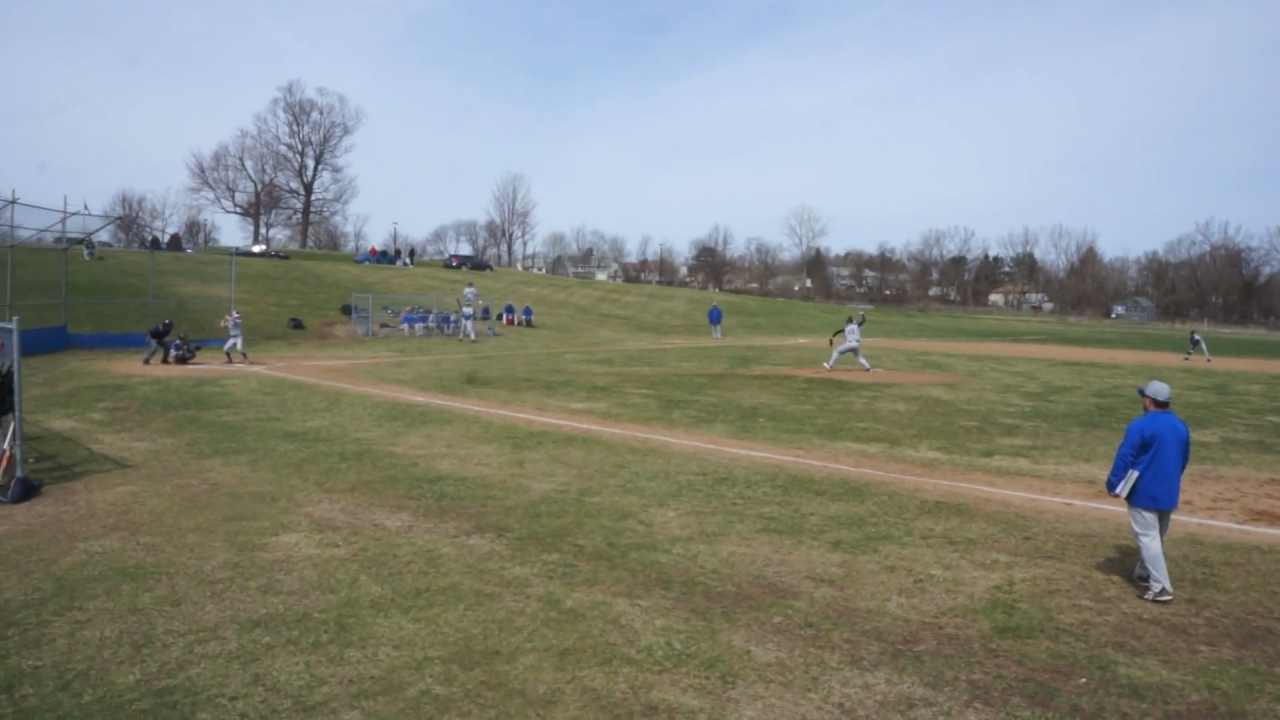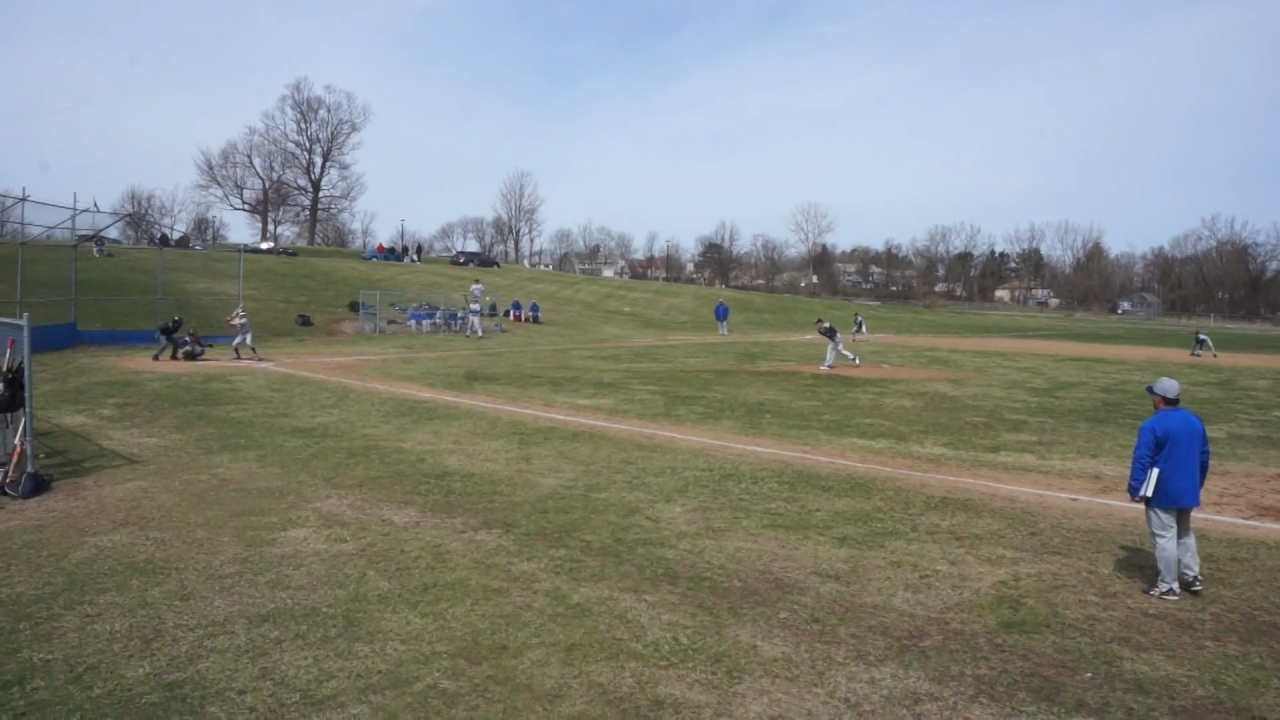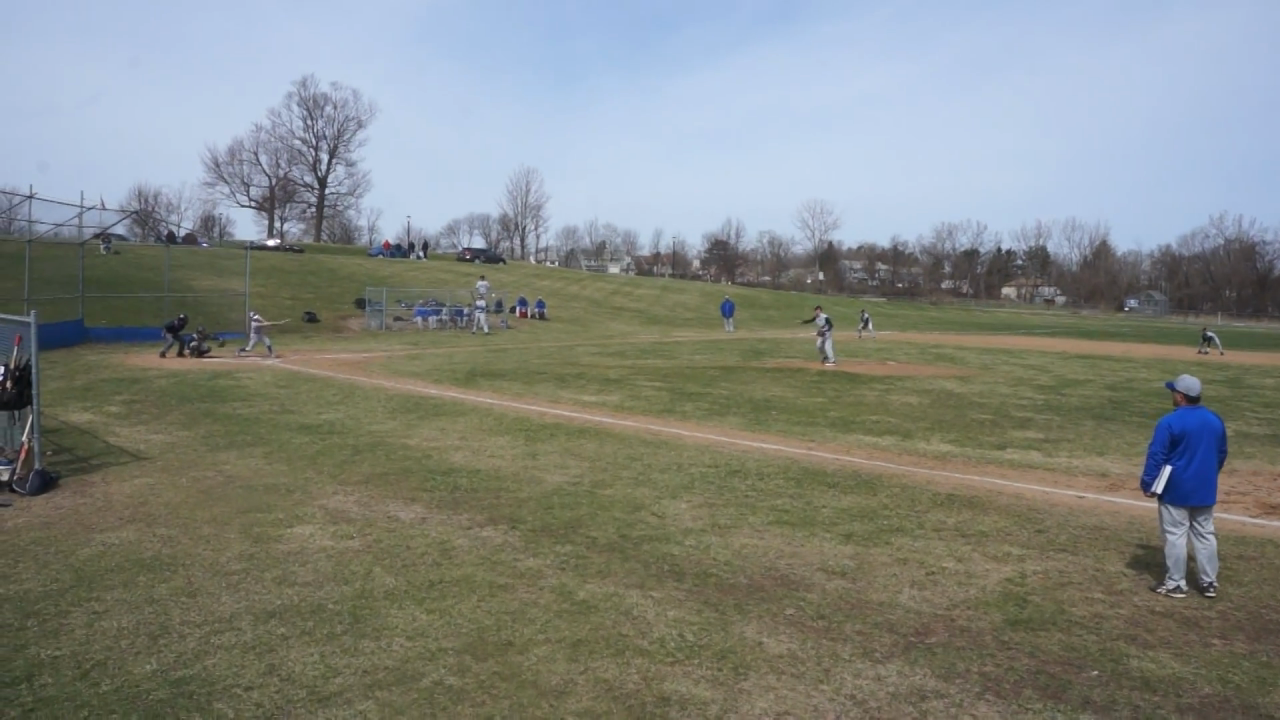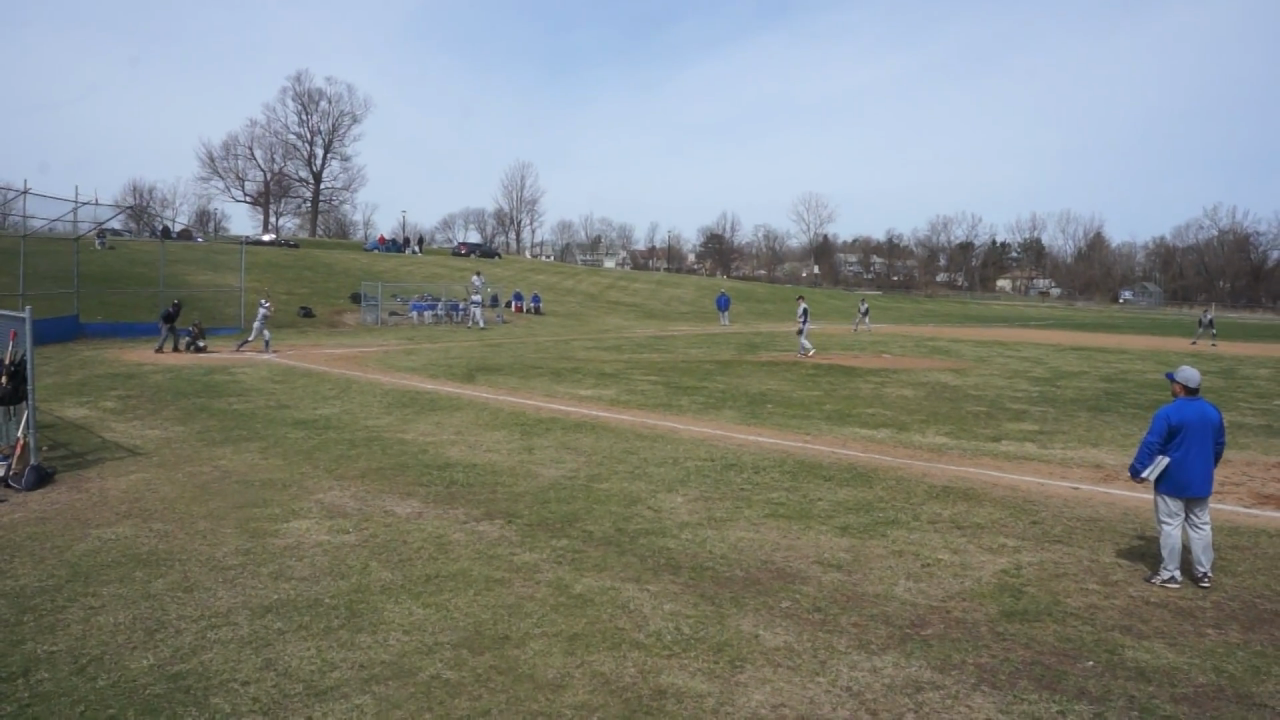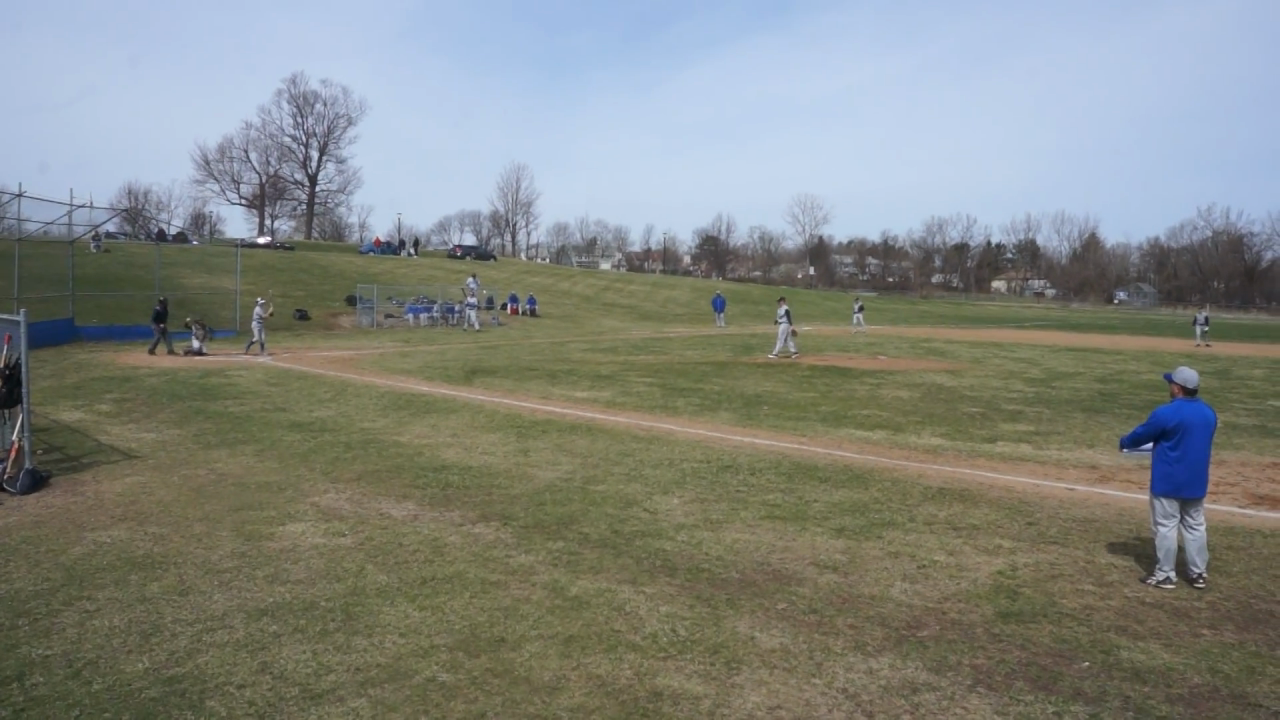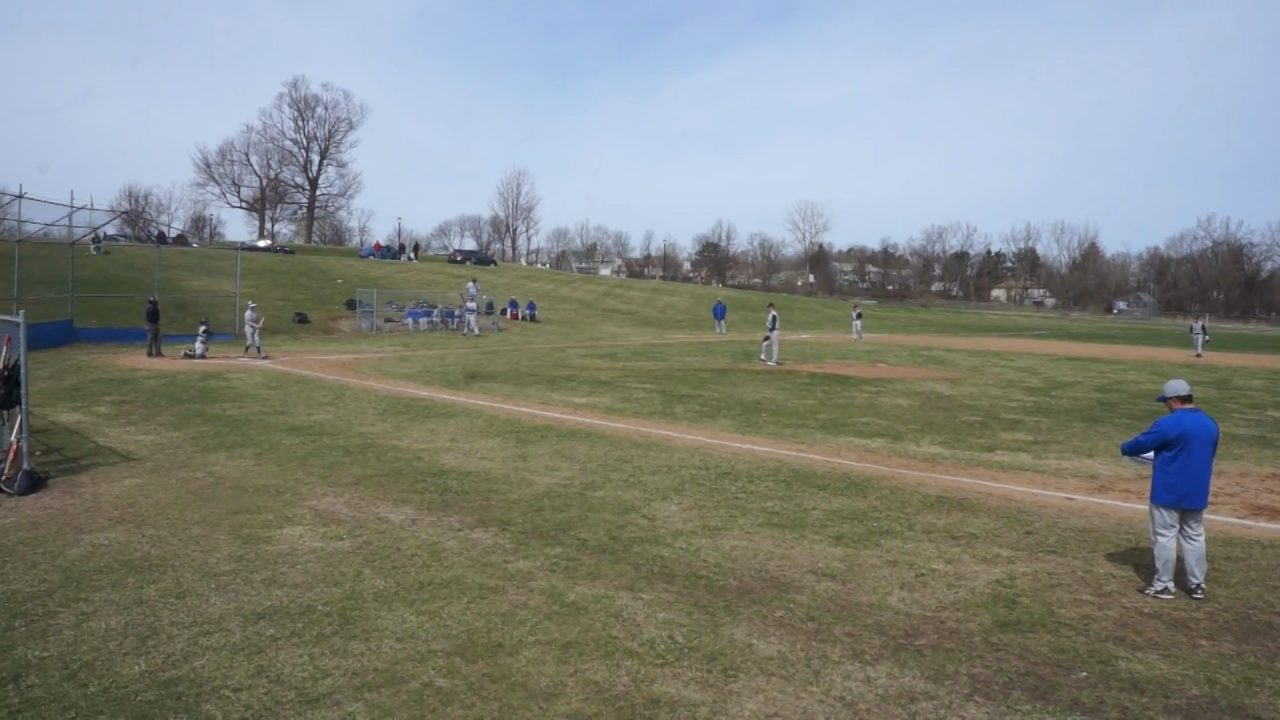
dt=0.5s
person 1, frame 1
left shoulder: (1140, 425)
right shoulder: (1181, 427)
left elbow: (1124, 458)
right elbow: (1184, 459)
left wrist: (1113, 485)
left hip: (1143, 492)
right hip: (1169, 492)
left knee: (1147, 537)
right knee: (1155, 536)
left ankle: (1160, 587)
right ankle: (1144, 574)
person 1, frame 2
left shoulder: (1152, 425)
right shoulder: (1195, 421)
left elbow: (1141, 460)
right elbow: (1204, 455)
left wrist: (1136, 489)
right wrist: (1198, 482)
left hip: (1162, 492)
right hip: (1188, 490)
left knee: (1164, 537)
right knee: (1184, 534)
left ankle: (1168, 586)
right ankle: (1192, 577)
person 1, frame 3
left shoulder: (1170, 422)
right shoulder: (1215, 421)
left elbow: (1156, 456)
right elbow: (1222, 454)
left wrist: (1148, 484)
left hip: (1175, 490)
right hip: (1205, 490)
left knee: (1175, 536)
right knee: (1205, 535)
left ankle: (1175, 583)
right ankle: (1209, 583)
person 1, frame 4
left shoulder: (1168, 413)
right shoulder: (1213, 412)
left elbow: (1151, 445)
right elbow: (1219, 446)
left wrist: (1137, 470)
left hip: (1172, 481)
right hip: (1201, 481)
left knee: (1170, 527)
right knee: (1200, 526)
left ankle: (1170, 574)
right ankle: (1204, 573)
person 1, frame 5
left shoulder: (1166, 413)
right shoulder: (1209, 413)
left elbow: (1142, 435)
left wrist: (1124, 443)
left hip: (1168, 482)
right hip: (1196, 482)
left knee: (1165, 527)
right knee: (1195, 526)
left ankle: (1165, 575)
right ankle: (1199, 574)
person 1, frame 6
left shoulder: (1168, 423)
right shoulder: (1210, 424)
left elbow: (1141, 444)
left wrist: (1125, 448)
left hip: (1168, 492)
right hip: (1197, 492)
left knee: (1165, 537)
right knee: (1194, 537)
left ankle: (1163, 585)
right ankle: (1197, 584)
